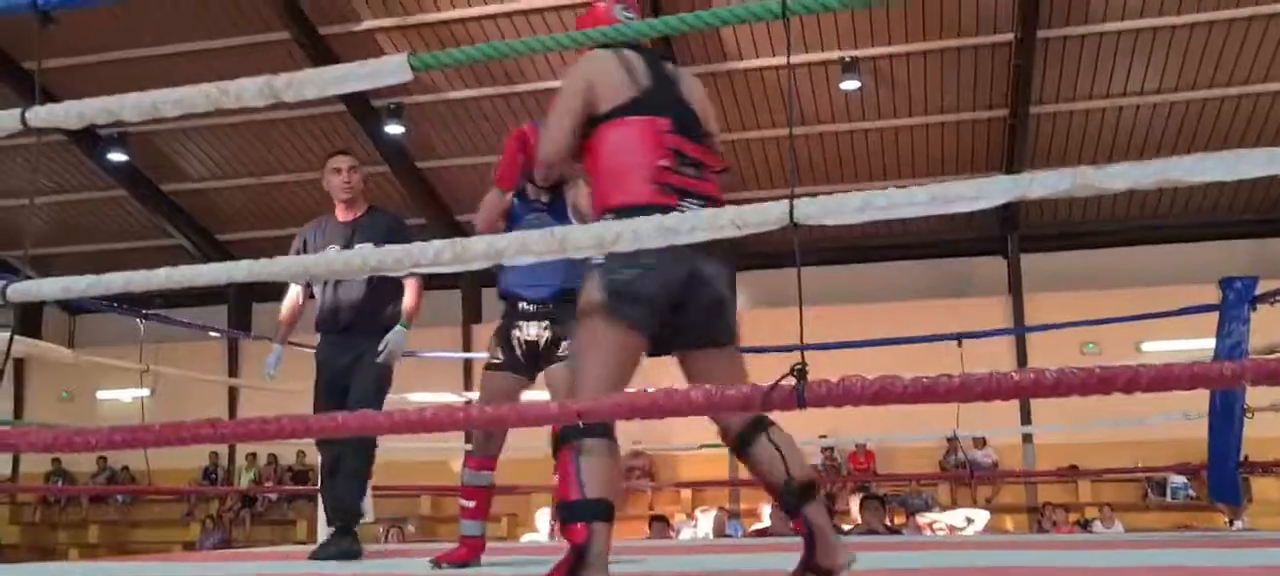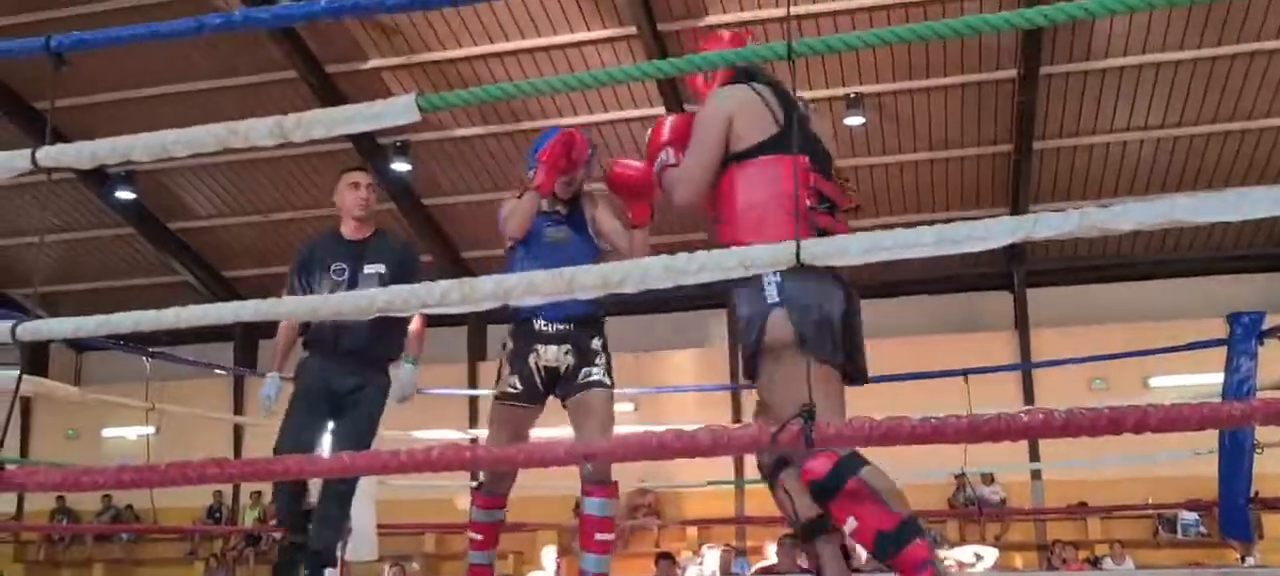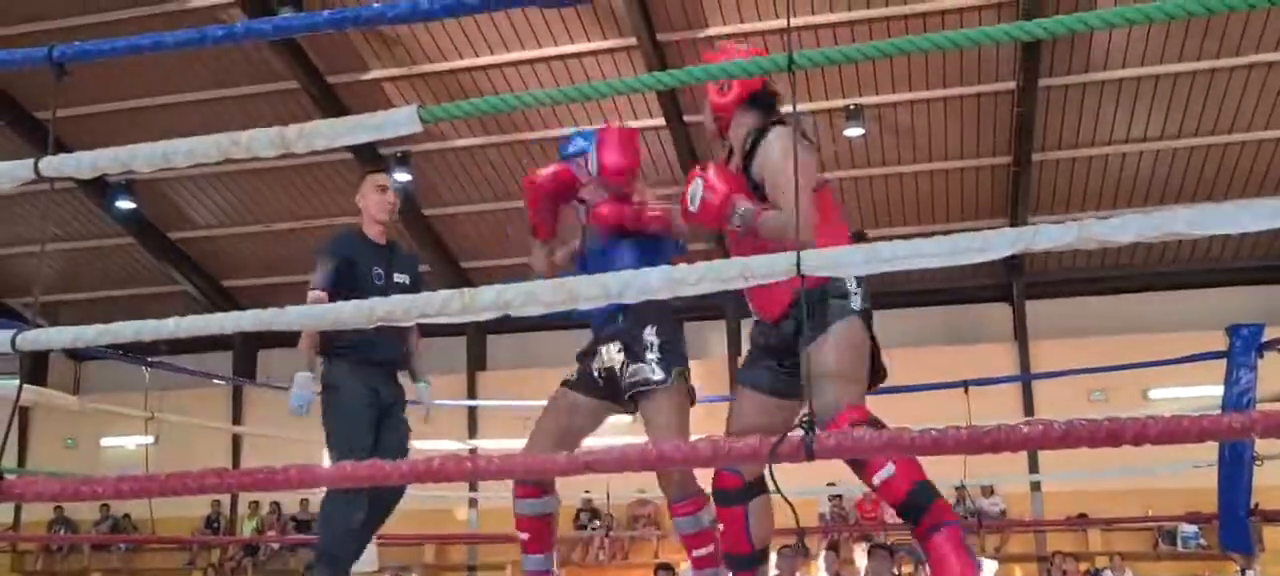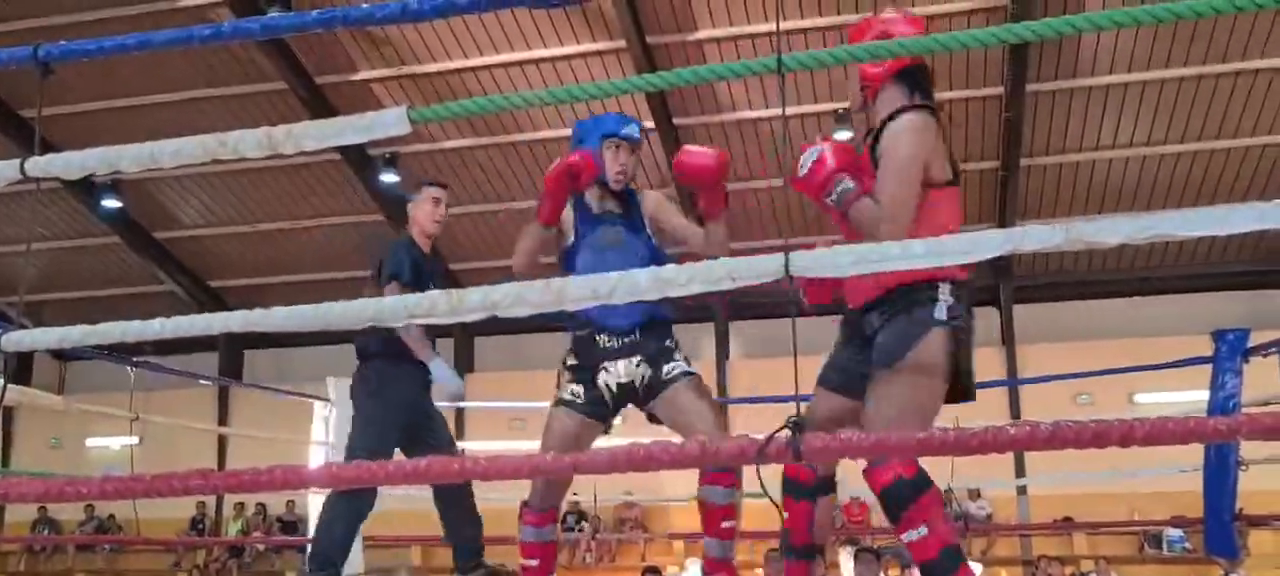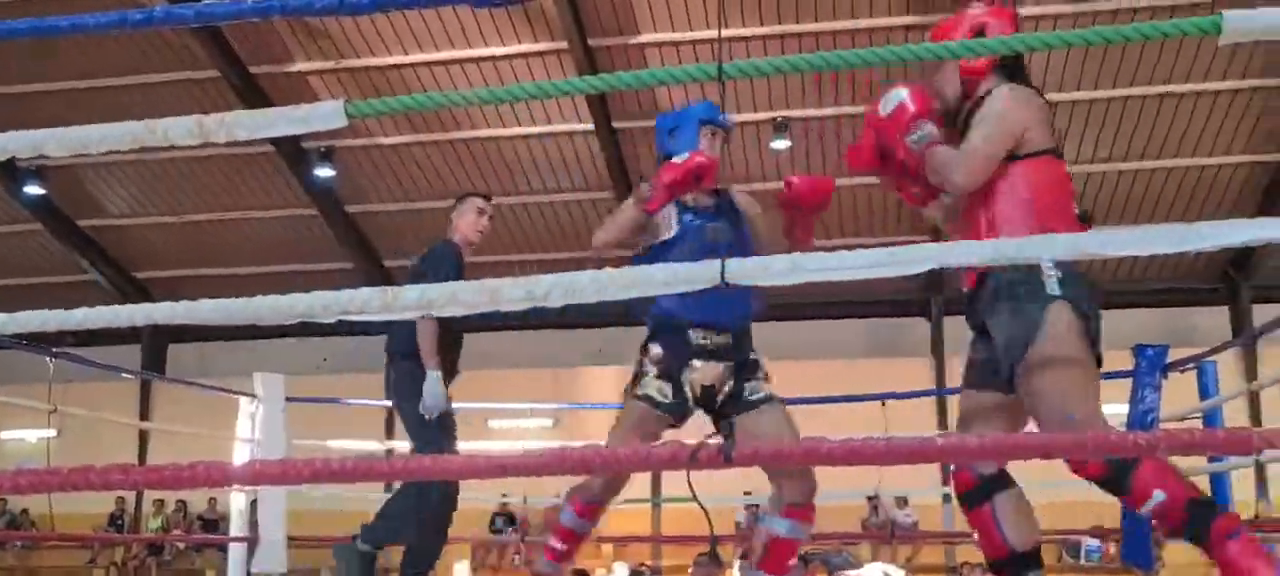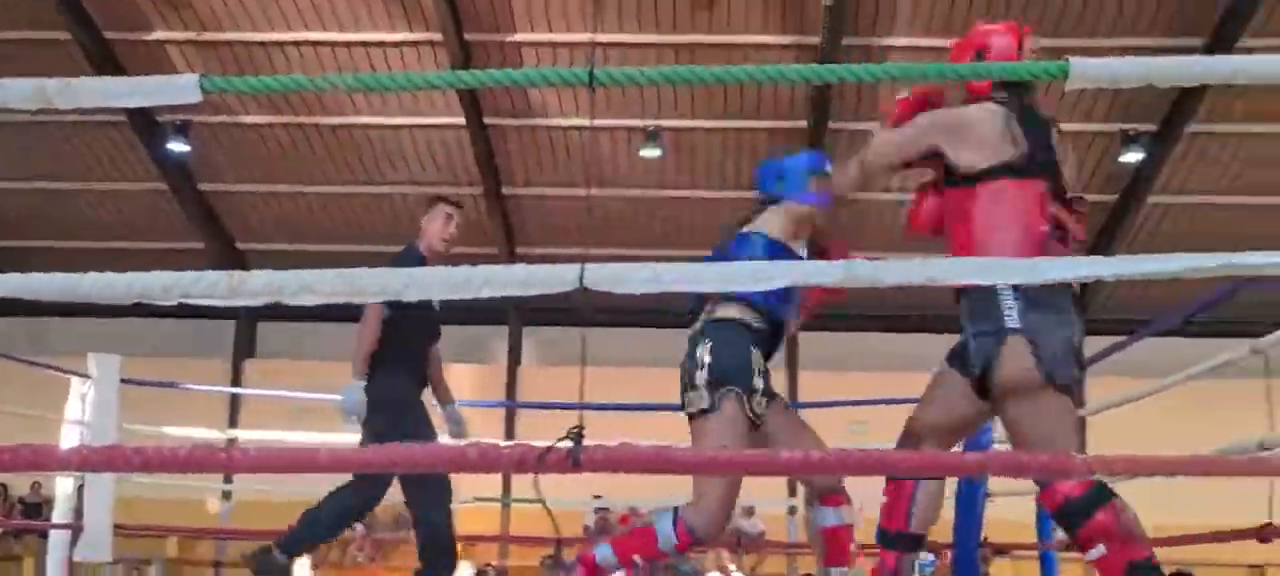
dt=0.4s
person 1, frame 1
left shoulder: (593, 64)
right shoulder: (684, 84)
left elbow: (550, 161)
right elbow: (703, 154)
left wrist: (573, 142)
right hip: (705, 247)
left knee: (585, 411)
right knee: (738, 413)
person 1, frame 2
left shoulder: (728, 97)
right shoulder: (784, 111)
left elbow: (686, 194)
left wrist: (664, 157)
left hip: (781, 281)
right hip: (819, 283)
left knee: (817, 451)
right knee: (780, 444)
person 1, frame 3
left shoulder: (780, 140)
right shoulder: (737, 159)
left elbow: (800, 234)
left wrist: (732, 207)
left hip: (826, 304)
right hip: (776, 326)
left knee: (841, 422)
right knee: (735, 467)
person 1, frame 4
left shoulder: (912, 126)
right shoulder: (887, 133)
left elbow: (891, 229)
left wrist: (833, 185)
left hip: (921, 312)
right hip: (876, 321)
left knee: (886, 465)
right knee: (805, 459)
person 1, frame 5
left shoulder: (1009, 102)
right shoulder: (976, 125)
left elbow: (960, 178)
right elbow: (950, 214)
left wrist: (917, 129)
right wrist: (895, 164)
left hip: (1037, 288)
right hip: (1003, 307)
right knee: (974, 463)
person 1, frame 6
left shoulder: (966, 122)
right shoulder: (1033, 133)
left elbow: (869, 166)
right wrist: (943, 211)
left hip: (1013, 312)
right hip: (1019, 313)
left knee: (1060, 480)
right knee: (919, 443)
person 2, frame 1
left shoulder: (573, 195)
right shoulder: (507, 198)
right elbow: (486, 222)
right wrist: (508, 174)
left hip: (562, 318)
right hip: (516, 320)
right knee: (486, 432)
right ankle: (470, 539)
person 2, frame 2
left shoulder: (593, 207)
right shoulder: (517, 206)
left elbow: (636, 255)
right elbow: (512, 231)
left wrist: (639, 203)
right wrist: (544, 182)
left hip: (584, 342)
right hip: (529, 341)
left knee: (597, 464)
right knee: (497, 469)
person 2, frame 3
left shoulder: (633, 196)
right shoulder: (580, 220)
left elbow: (664, 213)
right elbow: (548, 268)
right wrist: (543, 212)
left hip: (652, 333)
right hip: (604, 347)
left knee: (672, 469)
person 2, frame 4
left shoulder: (648, 202)
right shoulder: (564, 214)
left elbow: (714, 250)
right elbow: (521, 268)
left wrist: (714, 197)
right wrist: (552, 203)
left hip: (654, 349)
right hip: (591, 355)
right knee: (544, 491)
person 2, frame 5
left shoulder: (736, 205)
right shoulder: (658, 201)
right elbow: (601, 244)
left wrist: (804, 221)
right wrist: (654, 198)
left hip: (734, 360)
right hip: (673, 359)
left knee: (798, 485)
right knee: (601, 482)
person 2, frame 6
right shoulder: (784, 214)
left wrist: (815, 292)
left hip: (741, 362)
right hip: (727, 351)
left knee: (827, 483)
right knee: (708, 517)
person 3, frame 1
left shoulder: (389, 226)
right shoulder: (311, 234)
left elbow: (412, 283)
right elbow: (296, 293)
left wrist: (402, 328)
right wrist: (279, 344)
left hip: (373, 344)
right hip: (330, 346)
right knee: (332, 441)
left ankle: (345, 526)
right ankle: (342, 531)
person 3, frame 2
left shoulder: (398, 253)
right shoulder: (314, 252)
left elbow: (415, 314)
right elbow: (292, 316)
left wrist: (410, 366)
right wrist: (274, 372)
left hip: (370, 374)
right hip: (320, 367)
right knee: (291, 452)
right ankle: (293, 539)
person 3, frame 3
left shoulder: (406, 262)
right shoulder: (343, 247)
right elbow: (315, 309)
left wrist: (419, 379)
right wrist: (304, 373)
left hip: (389, 381)
right hip: (348, 375)
left knee: (390, 480)
person 3, frame 4
left shoulder: (427, 265)
right shoulder: (402, 252)
right wrist: (436, 362)
left hip: (413, 385)
right hip: (386, 378)
left knee: (452, 477)
person 3, frame 5
left shoulder: (449, 265)
right shoulder: (444, 257)
right elbow: (425, 310)
left wrist: (440, 388)
right wrist: (434, 377)
left hip: (419, 385)
right hip: (416, 380)
left knee: (437, 479)
right knee: (438, 473)
person 3, frame 6
right shoulder: (406, 265)
left elbow: (429, 353)
right elbow: (372, 317)
left wrist: (449, 407)
right wrist: (358, 382)
left hip: (400, 393)
right hip: (387, 388)
left knee: (367, 487)
right knee: (431, 482)
